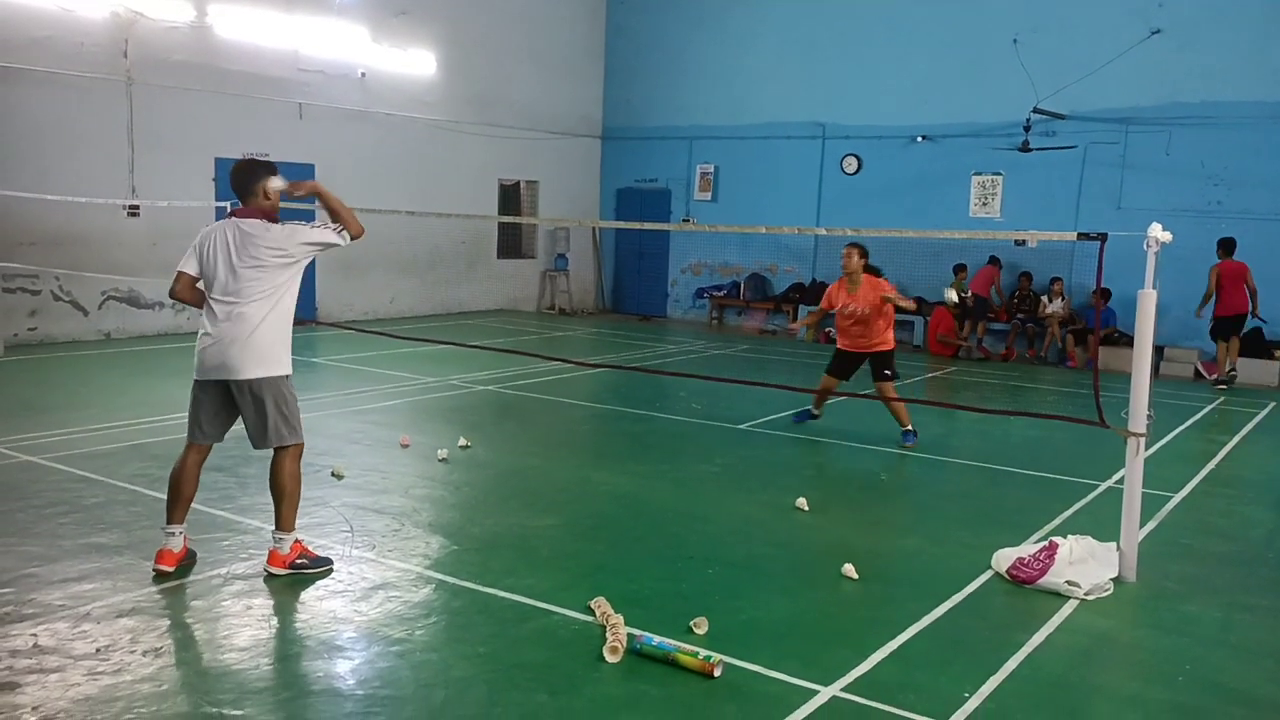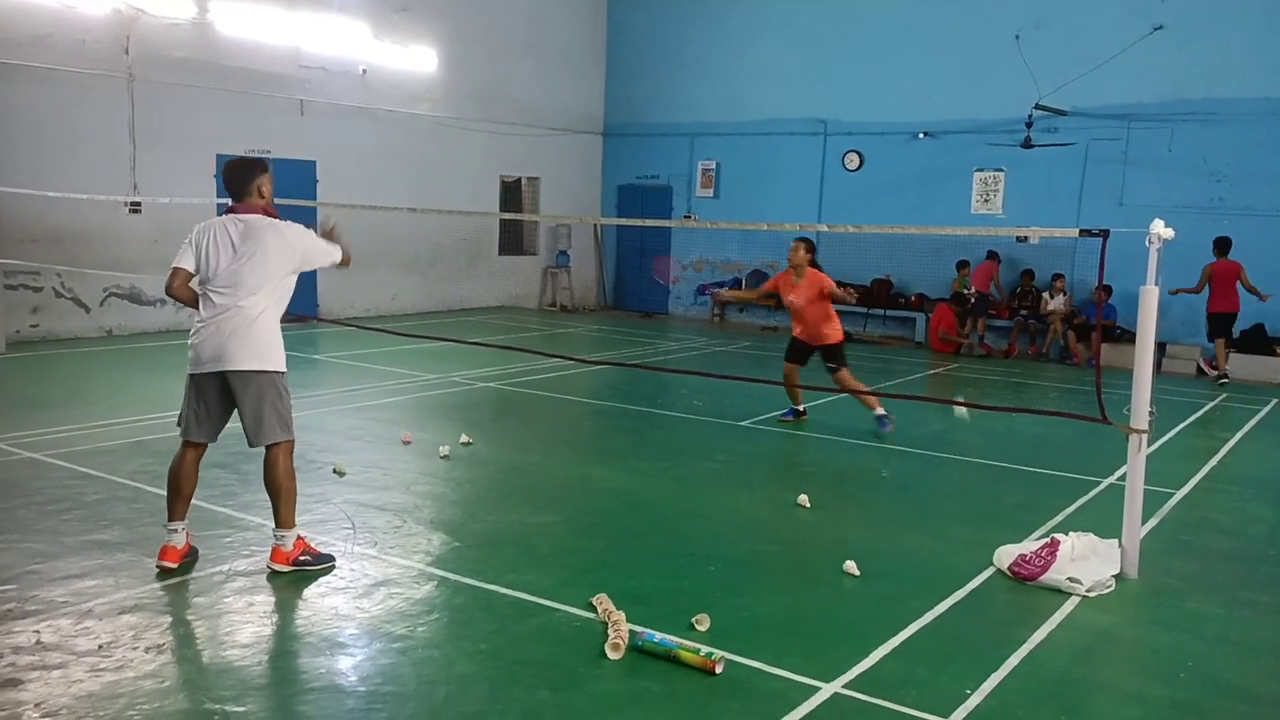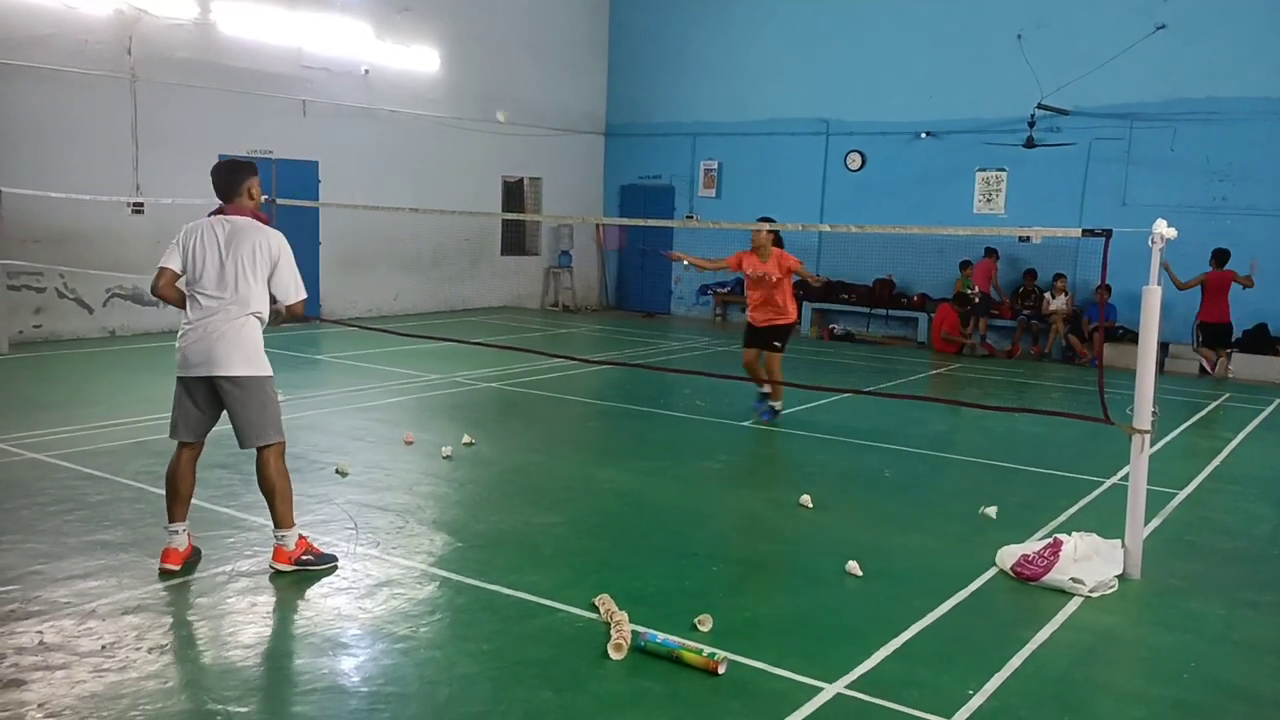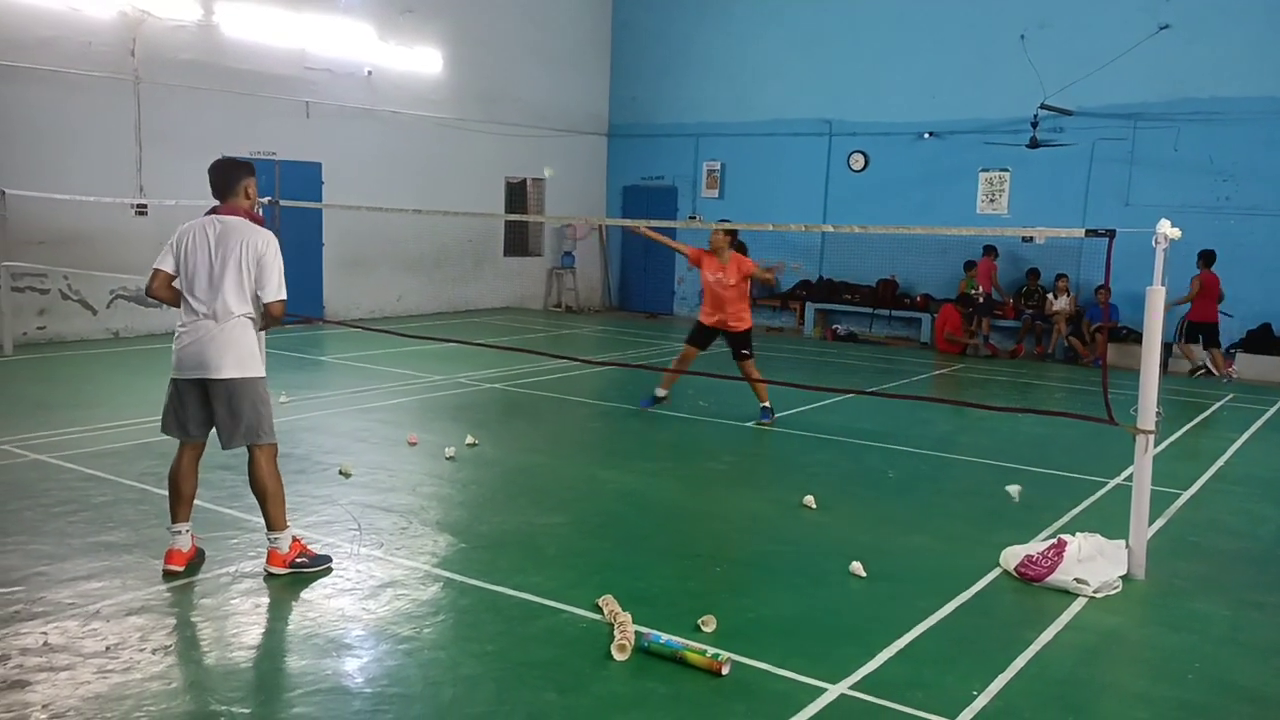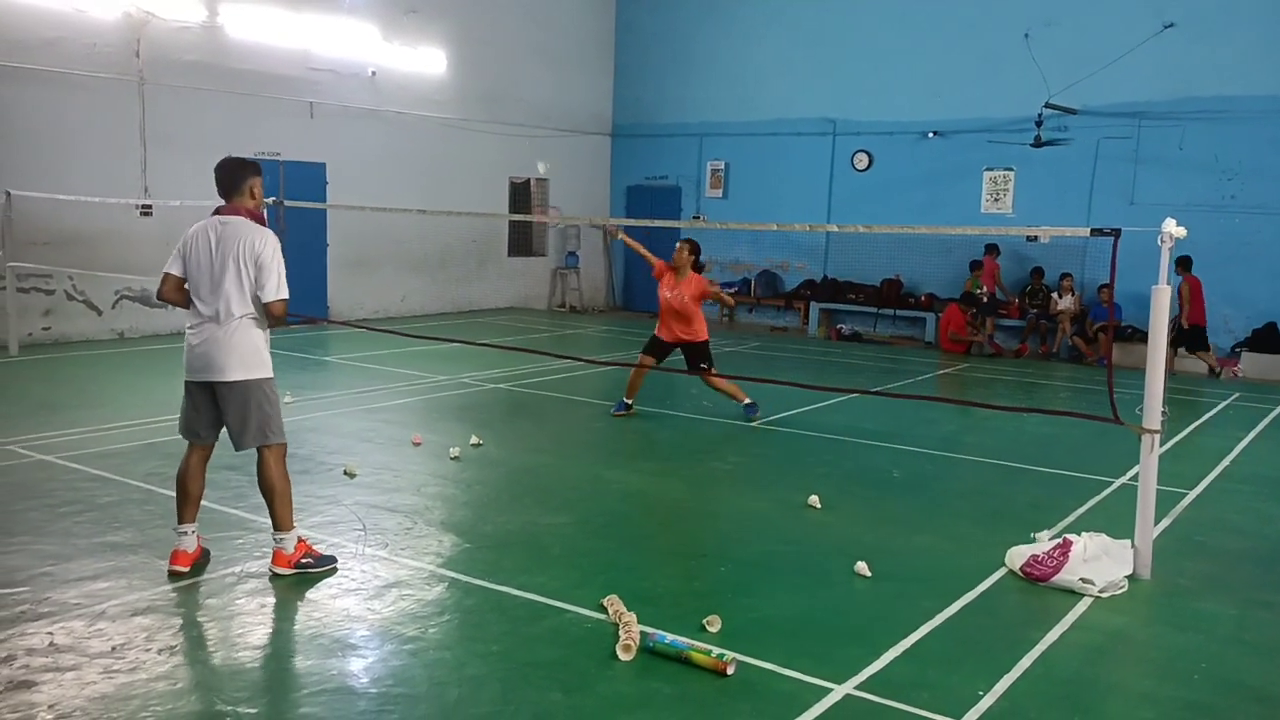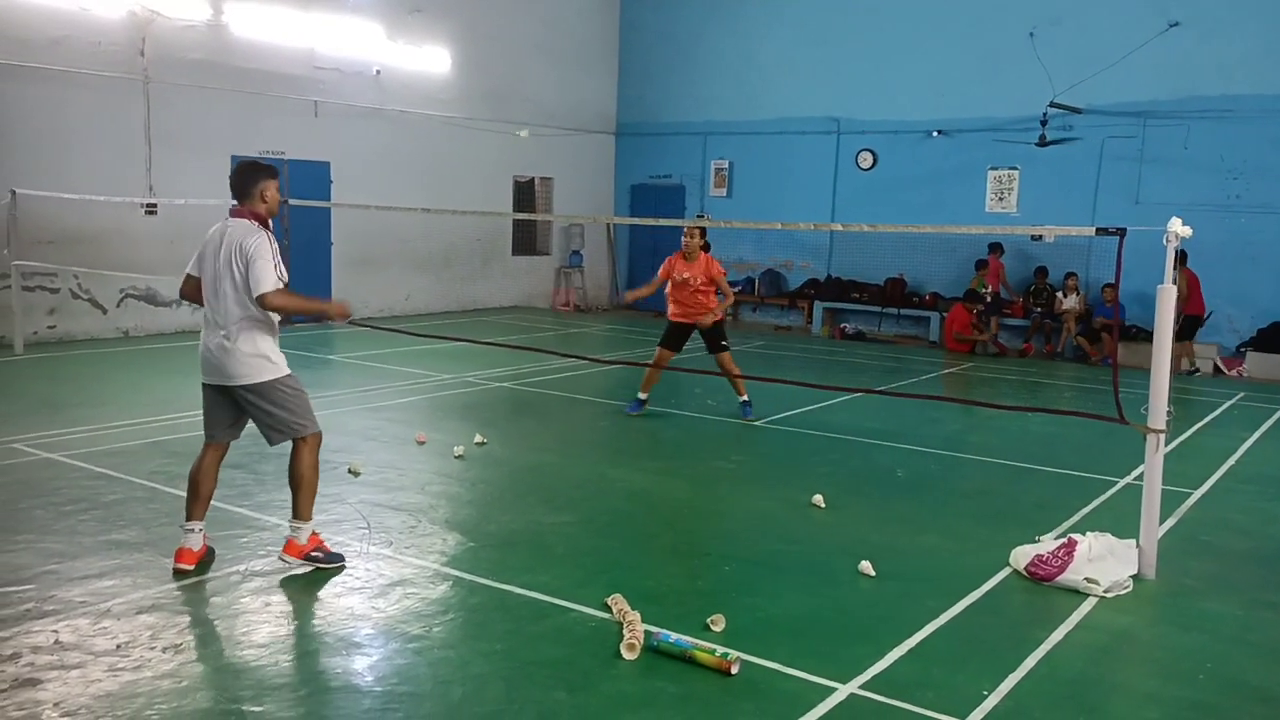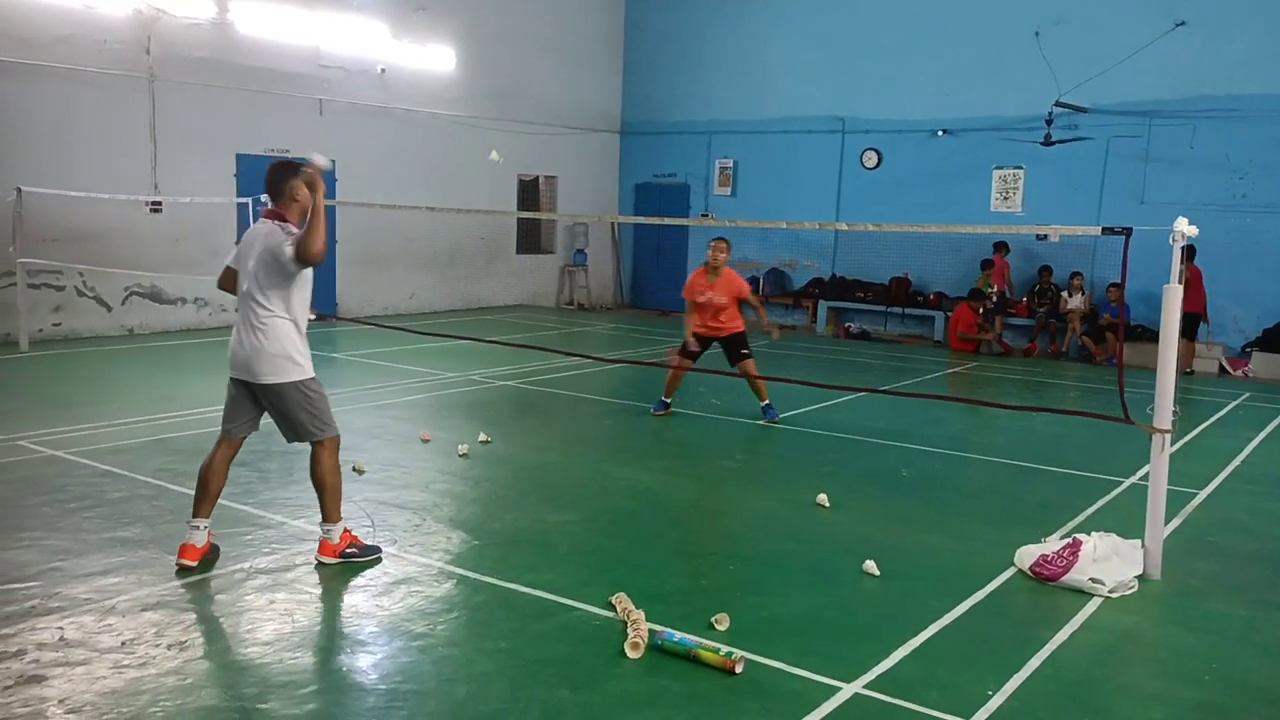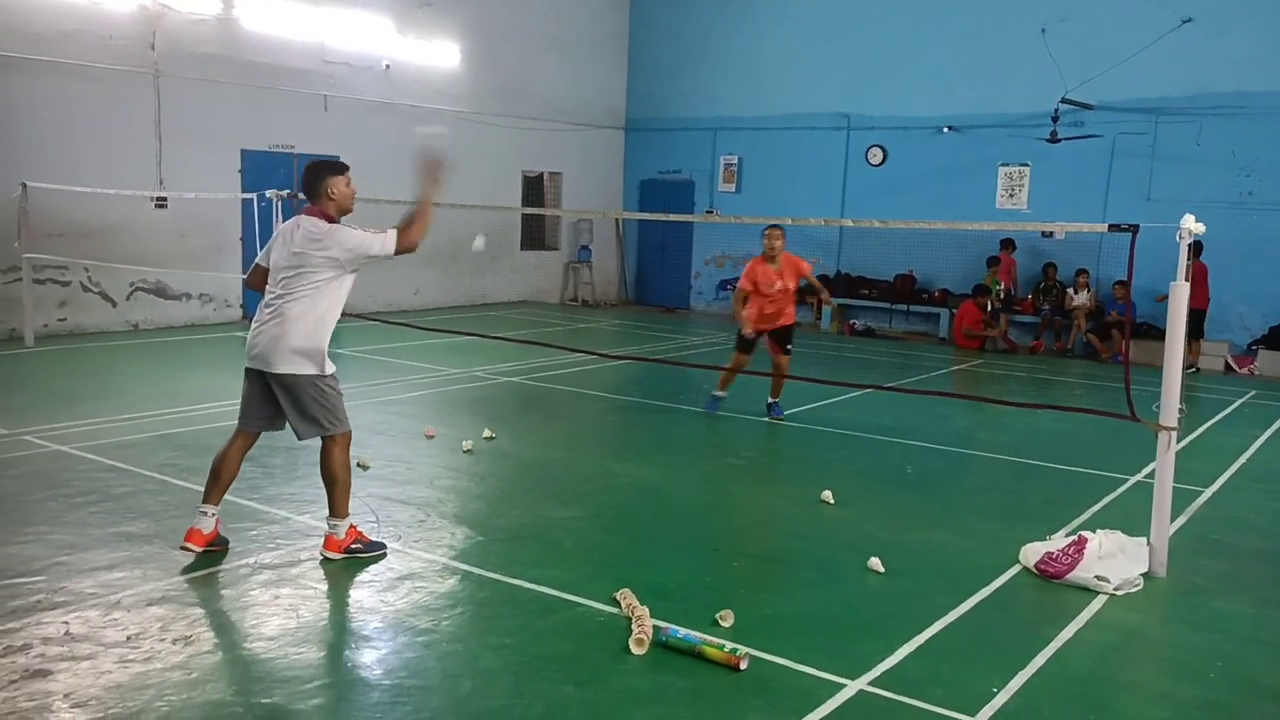
dt=0.2s
person 1, frame 1
left shoulder: (211, 234)
right shoulder: (285, 237)
left elbow: (179, 290)
right elbow: (353, 230)
right wrist: (318, 191)
left hip: (212, 358)
right hip: (259, 364)
left knee: (196, 447)
right knee: (289, 448)
left ankle: (171, 546)
right ankle: (284, 549)
person 1, frame 2
left shoulder: (205, 231)
right shoulder: (287, 234)
left elbow: (176, 287)
right elbow: (342, 258)
right wrist: (331, 238)
left hip: (207, 352)
right hip: (255, 355)
left knee: (192, 445)
right knee: (279, 445)
left ankle: (174, 542)
right ankle: (286, 546)
person 1, frame 3
left shoulder: (192, 232)
right shoulder: (270, 239)
left elbow: (161, 287)
right elbow: (294, 308)
right wrist: (269, 314)
left hip: (194, 355)
right hip: (241, 357)
left knee: (188, 447)
right knee: (270, 448)
left ankle: (176, 544)
right ankle: (288, 545)
person 1, frame 4
left shoulder: (187, 233)
right shoulder: (261, 239)
left elbow: (156, 288)
right elbow: (275, 310)
right wrist: (259, 320)
left hip: (190, 356)
right hip: (235, 359)
left knee: (189, 447)
right knee: (262, 449)
left ankle: (180, 545)
right ankle: (282, 548)
person 1, frame 5
left shoulder: (195, 234)
right shoulder: (261, 238)
left elbow: (168, 292)
right elbow: (275, 308)
right wrist: (257, 312)
left hip: (200, 358)
right hip: (243, 361)
left knee: (198, 448)
right knee: (272, 449)
left ankle: (185, 546)
right ankle: (287, 548)
person 1, frame 6
left shoulder: (217, 234)
right shoulder: (255, 237)
left elbow: (188, 291)
right elbow: (270, 299)
right wrist: (324, 308)
left hip: (217, 362)
right hip: (256, 362)
left knee: (214, 446)
right knee: (307, 438)
left ankle: (191, 543)
right ankle: (301, 538)
person 1, frame 7
left shoulder: (256, 232)
right shoulder: (282, 236)
left elbow: (227, 282)
right elbow: (310, 254)
right wrist: (315, 202)
left hip: (244, 359)
right hip: (281, 363)
left knee: (227, 442)
right knee: (326, 441)
left ankle: (195, 539)
right ankle: (333, 539)
person 1, frame 8
left shoulder: (287, 230)
right shoulder: (340, 239)
left elbow: (255, 280)
right elbow: (407, 241)
right wrist: (429, 187)
left hip: (261, 349)
right hip: (299, 356)
left knee: (244, 435)
right knee: (337, 438)
left ankle: (202, 526)
right ankle: (339, 535)
person 2, frame 1
left shoulder: (877, 286)
right shoulder: (835, 289)
left elbow: (911, 306)
right elbow: (818, 314)
left wrist: (902, 303)
right wrist: (800, 324)
left hip: (879, 346)
right hip: (848, 345)
left knee: (885, 393)
right knee: (827, 386)
left ankle: (908, 429)
right ankle: (814, 411)
person 2, frame 2
left shoulder: (819, 280)
right shoulder: (782, 278)
left elbow: (845, 298)
right elbow: (755, 294)
left wrist: (847, 297)
right wrist: (727, 294)
left hip: (828, 336)
right hip: (802, 335)
left knee: (845, 381)
right knee: (788, 373)
left ankle: (880, 414)
right ankle: (798, 408)
person 2, frame 3
left shoulder: (784, 259)
right shoulder: (745, 257)
left elbow: (806, 275)
right elbow: (714, 265)
left wrist: (813, 280)
right wrist: (685, 258)
left hip: (781, 318)
right hip: (756, 317)
left knee: (771, 363)
right knee: (748, 361)
left ankle: (775, 405)
right ankle: (765, 390)
person 2, frame 4
left shoulder: (741, 264)
right shoulder: (703, 257)
left elbow: (769, 280)
right elbow: (674, 244)
left wrist: (769, 276)
right wrist: (646, 231)
left hip: (737, 323)
right hip: (708, 319)
left knee: (747, 369)
right knee: (685, 356)
left ankle: (766, 407)
right ankle: (660, 393)
person 2, frame 5
left shoulder: (699, 283)
right shoulder: (664, 270)
left elbow: (729, 302)
right elbow: (643, 251)
left wrist: (722, 297)
right wrist: (621, 236)
left hip: (693, 337)
right hip: (665, 334)
left knee: (711, 380)
right knee: (642, 364)
left ankle: (747, 403)
right ankle: (627, 402)
person 2, frame 6
left shoulder: (709, 264)
right shoulder: (672, 261)
left elbow: (729, 296)
right elbow: (653, 286)
left wrist: (714, 315)
right wrist: (633, 295)
left hip: (708, 319)
right hip: (678, 317)
left knee: (725, 363)
right knee: (660, 359)
left ankle: (744, 401)
right ankle: (642, 398)
person 2, frame 7
left shoulder: (734, 280)
right shoulder: (696, 278)
left elbow: (756, 304)
right elbow: (690, 311)
left wrist: (768, 325)
right wrist: (689, 335)
left hip: (732, 330)
right hip: (702, 330)
left knee: (750, 370)
right knee: (678, 367)
left ankle: (766, 405)
right ankle: (665, 401)
person 2, frame 8
left shoulder: (794, 263)
right shoulder: (753, 267)
left elbow: (813, 281)
right elbow: (739, 299)
left wrist: (823, 293)
right wrist: (744, 325)
left hip: (782, 321)
right hip: (752, 320)
left knee: (781, 366)
right knee: (738, 363)
left ankle: (773, 401)
right ankle: (719, 393)
